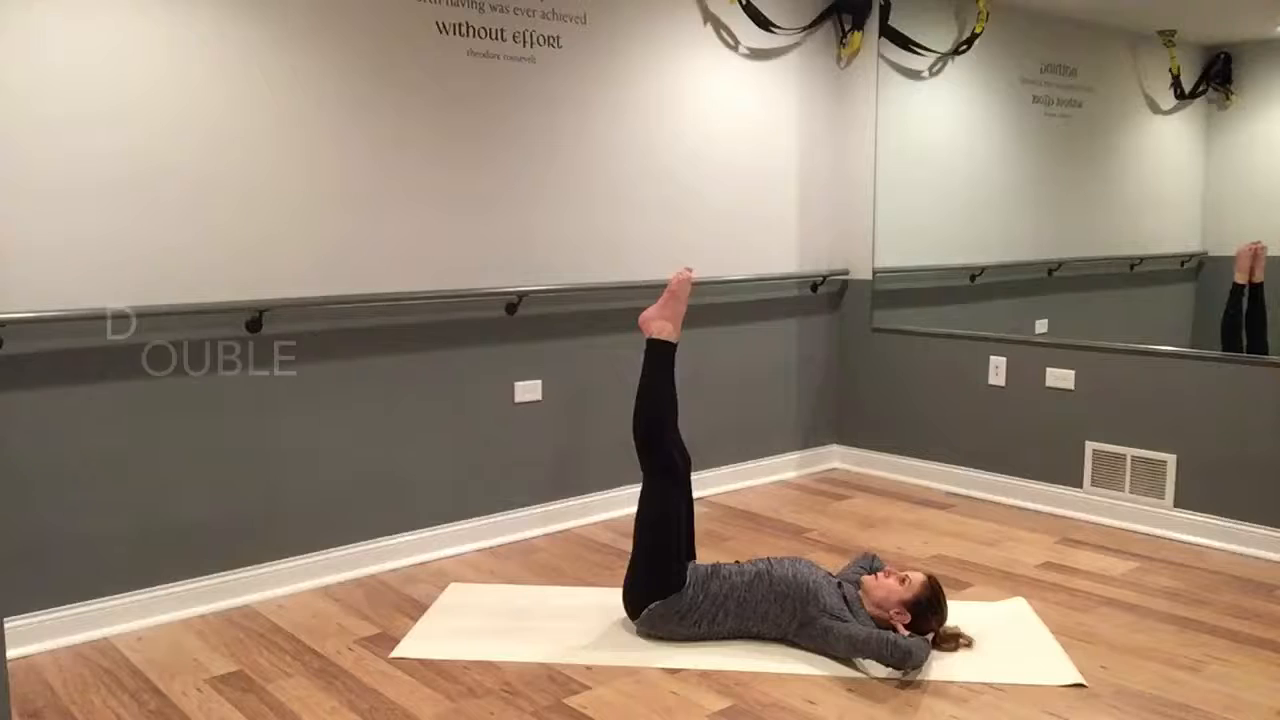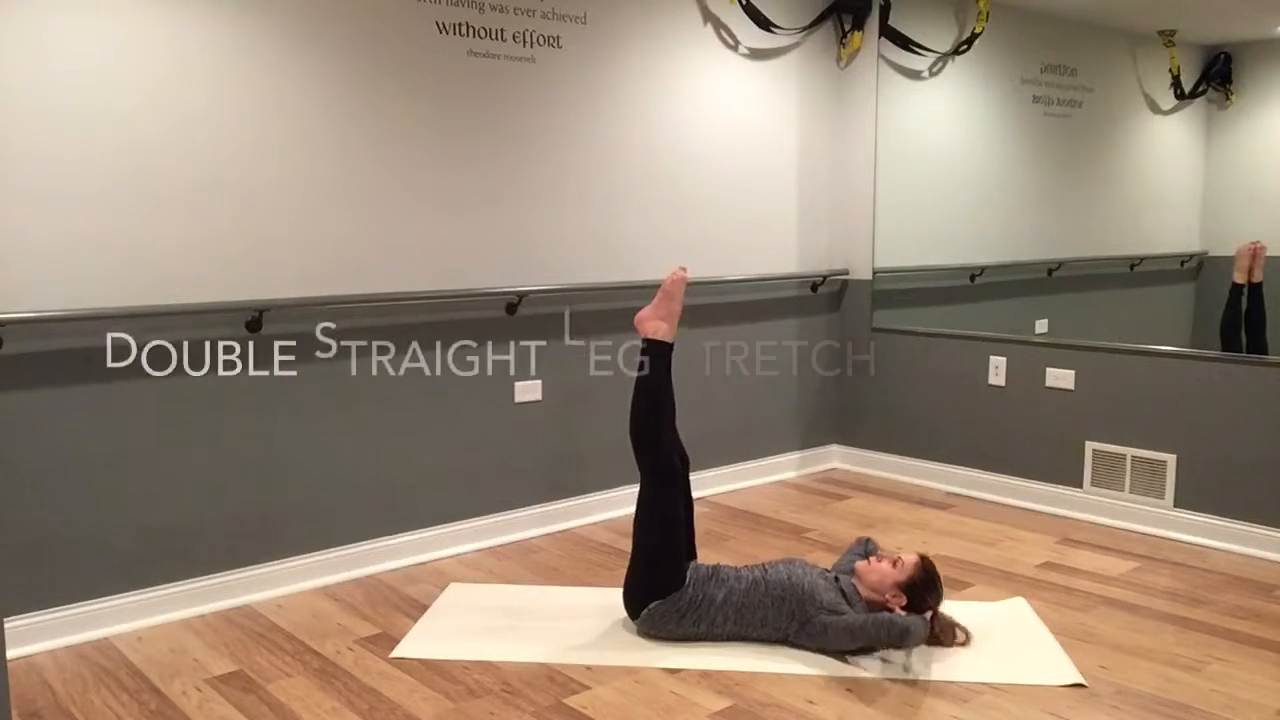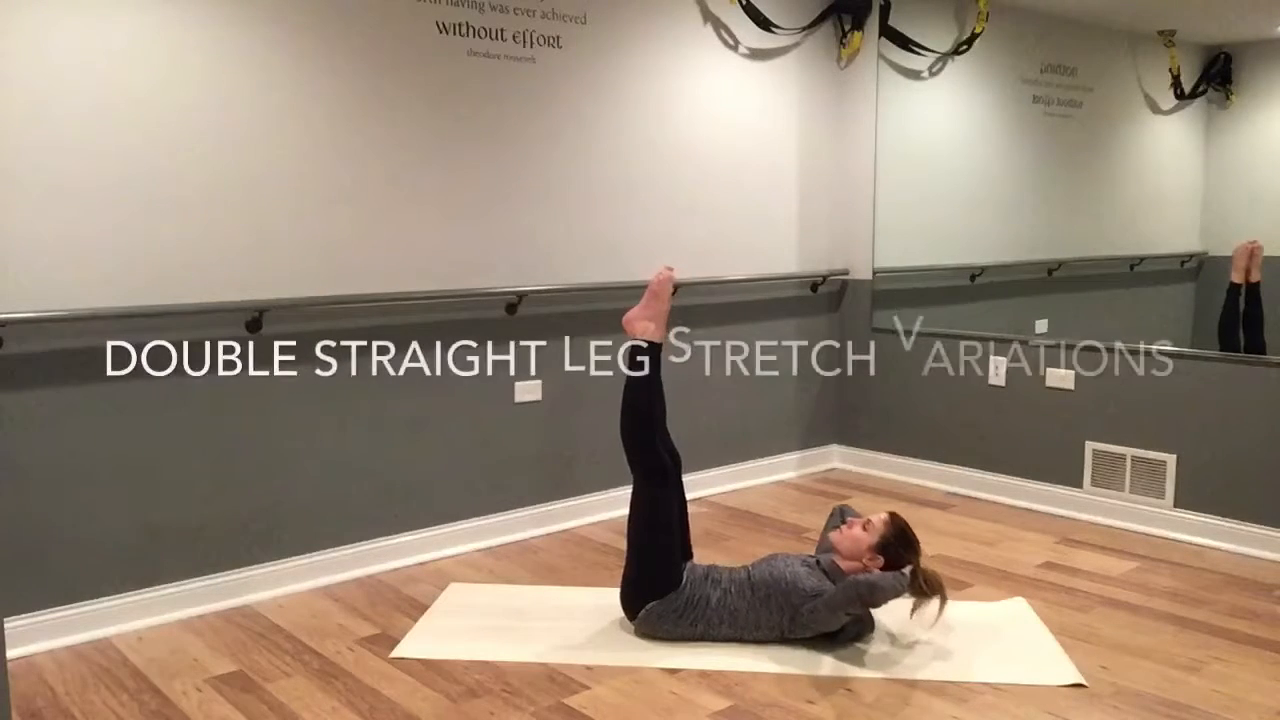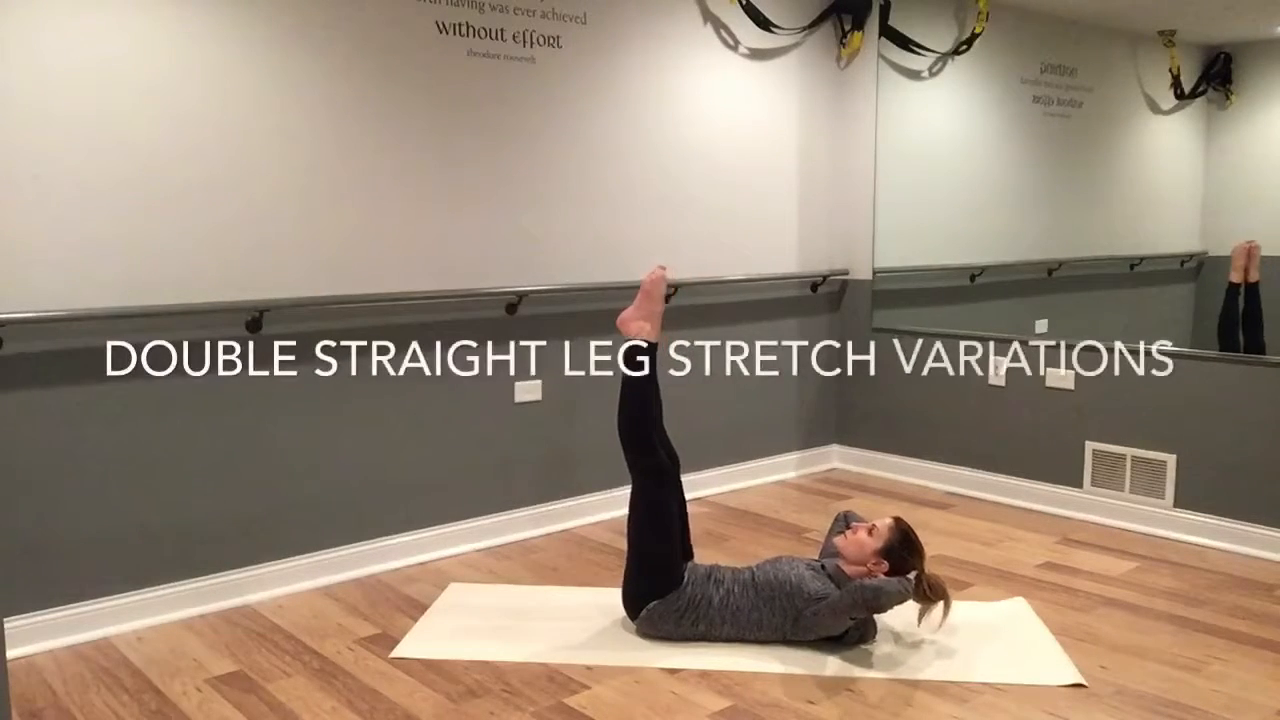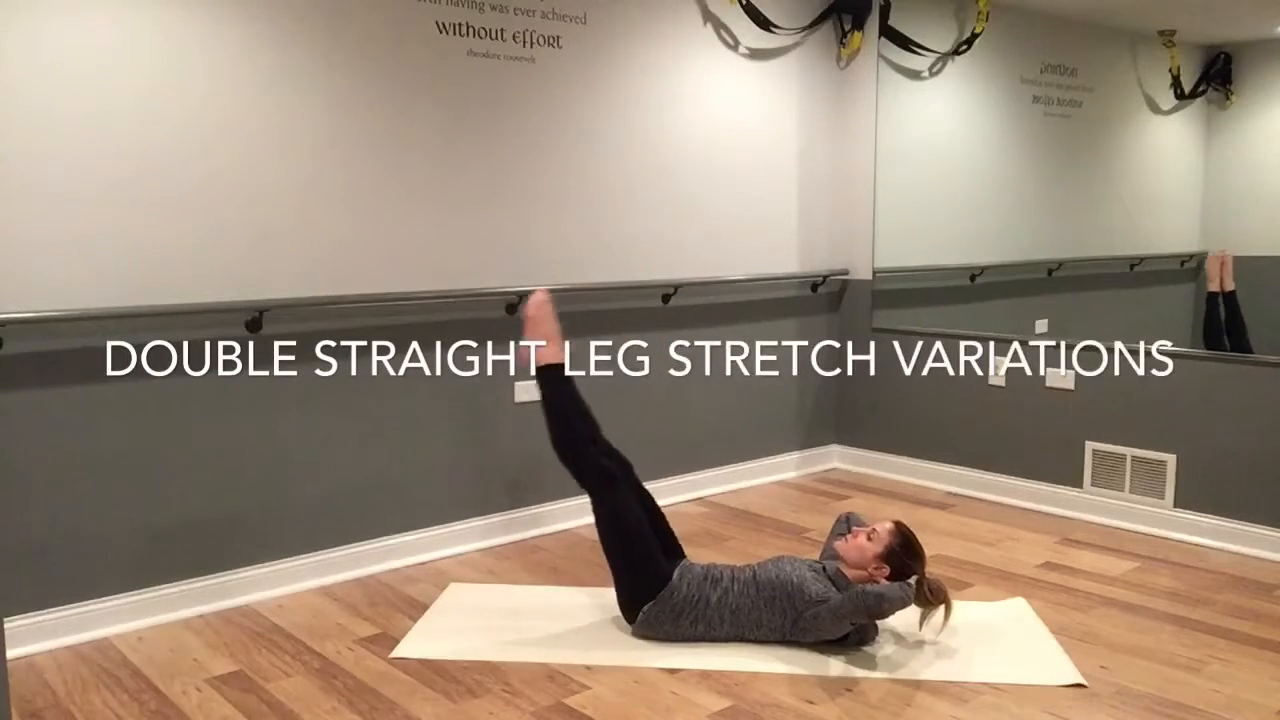
dt=0.5s
person 1, frame 1
left shoulder: (842, 625)
right shoulder: (847, 593)
left elbow: (905, 653)
right elbow: (869, 557)
left wrist: (921, 637)
left hip: (663, 604)
right hip: (687, 591)
left knee: (664, 469)
left ankle: (663, 337)
right ankle: (662, 335)
person 1, frame 2
left shoulder: (843, 623)
right shoulder: (842, 585)
left elbow: (901, 630)
right elbow: (864, 543)
left wrist: (920, 619)
left hip: (663, 603)
right hip: (689, 587)
left knee: (663, 470)
left ankle: (658, 337)
right ankle: (657, 337)
person 1, frame 3
left shoulder: (830, 605)
right shoulder: (828, 569)
left elbow: (868, 587)
right elbow: (841, 511)
left wrist: (904, 578)
left hip: (660, 604)
right hip: (683, 590)
left knee: (655, 470)
left ankle: (647, 338)
person 1, frame 4
left shoulder: (833, 607)
right shoulder: (832, 572)
left elbow: (873, 591)
right elbow: (843, 517)
left wrist: (906, 584)
left hip: (661, 603)
right hip: (685, 586)
left knee: (652, 468)
left ankle: (642, 339)
person 1, frame 5
left shoulder: (832, 609)
right shoulder: (832, 573)
left elbow: (877, 599)
right elbow: (847, 518)
left wrist: (909, 588)
right wrist: (896, 556)
left hip: (660, 605)
right hip: (683, 584)
left knee: (605, 479)
right knee: (617, 472)
left ankle: (549, 364)
right ankle: (550, 365)
